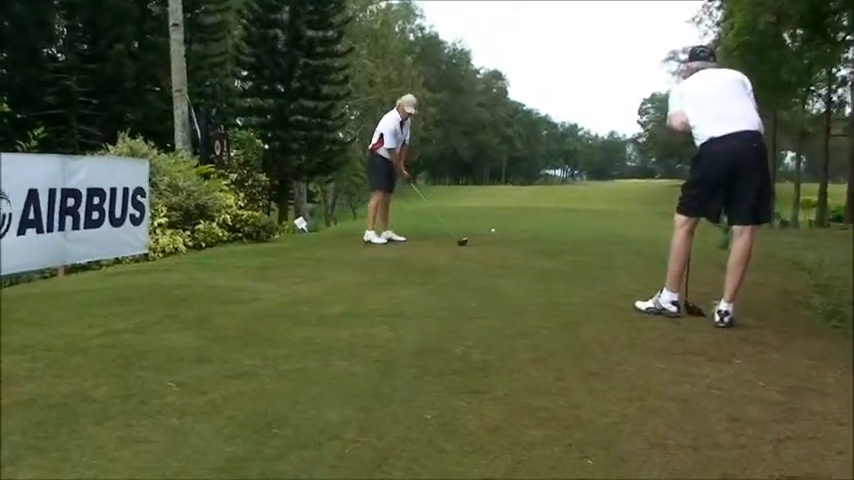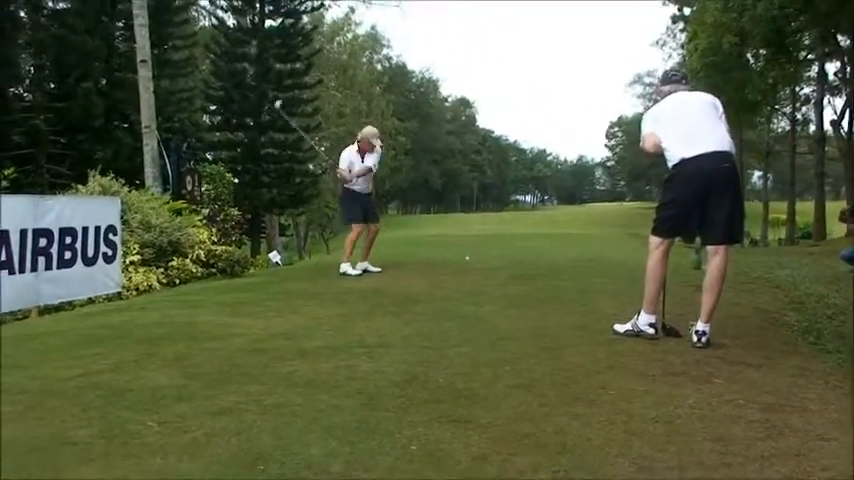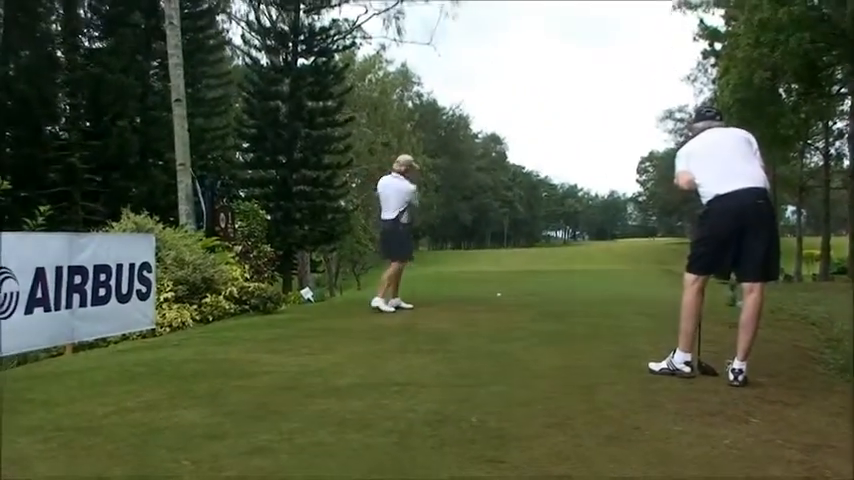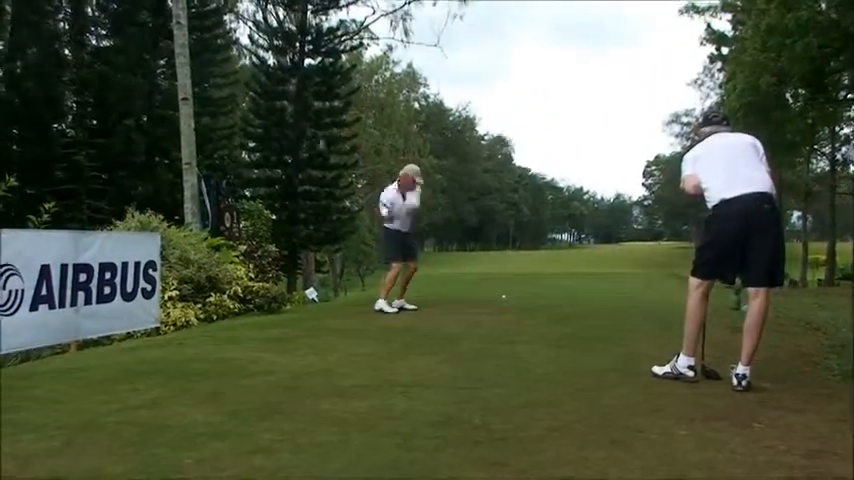
dt=1s
person 1, frame 1
left shoulder: (682, 87)
right shoulder: (737, 77)
left elbow: (678, 123)
right elbow: (755, 114)
left hip: (715, 148)
right hip: (752, 144)
left knee: (684, 221)
right knee: (744, 229)
left ankle: (669, 299)
right ankle: (725, 309)
person 1, frame 2
left shoulder: (655, 111)
right shoulder: (709, 99)
left elbow: (651, 145)
right elbow: (727, 136)
left hip: (687, 169)
right hip: (724, 165)
left knee: (659, 242)
right knee: (718, 249)
left ankle: (646, 321)
right ankle: (702, 329)
person 1, frame 3
left shoulder: (688, 148)
right shoulder: (743, 135)
left elbow: (685, 182)
right elbow: (762, 172)
left hip: (721, 205)
right hip: (758, 201)
left knee: (694, 279)
right knee: (753, 286)
left ankle: (682, 359)
right ankle: (738, 367)
person 1, frame 4
left shoulder: (694, 152)
right shoulder: (750, 140)
left elbow: (691, 186)
right elbow: (768, 177)
left hip: (727, 210)
right hip: (764, 206)
left knee: (698, 284)
right knee: (759, 291)
left ankle: (685, 362)
right ankle: (742, 371)
person 2, frame 1
left shoulder: (406, 121)
right shoulder: (389, 123)
left elbow: (405, 144)
right elbow: (391, 150)
left wrist: (401, 166)
right wrist: (401, 170)
left hip: (390, 162)
right hip: (378, 160)
left knee: (386, 197)
right knee: (377, 195)
left ankle: (386, 232)
right ankle: (369, 232)
person 2, frame 2
left shoulder: (376, 152)
right shoulder: (348, 153)
left elbow: (368, 169)
right elbow: (343, 174)
left wrist: (351, 175)
right wrist: (344, 175)
left hip: (366, 194)
right hip: (351, 195)
left knee: (374, 228)
right knee: (357, 228)
left ankle: (363, 263)
right ankle: (345, 265)
person 2, frame 3
left shoulder: (383, 181)
right shoulder: (409, 188)
right elbow: (413, 203)
left hip: (388, 225)
right hip: (397, 227)
left knee: (399, 263)
right knee: (396, 263)
left ankle: (394, 299)
right ankle: (378, 299)
person 2, frame 4
left shoulder: (415, 191)
right shoulder: (388, 193)
left elbow: (411, 208)
right elbow: (386, 217)
left wrist: (397, 211)
left hip: (405, 234)
right hip: (392, 234)
left knee: (412, 267)
right knee: (396, 267)
left ankle: (399, 300)
right ankle: (381, 302)
